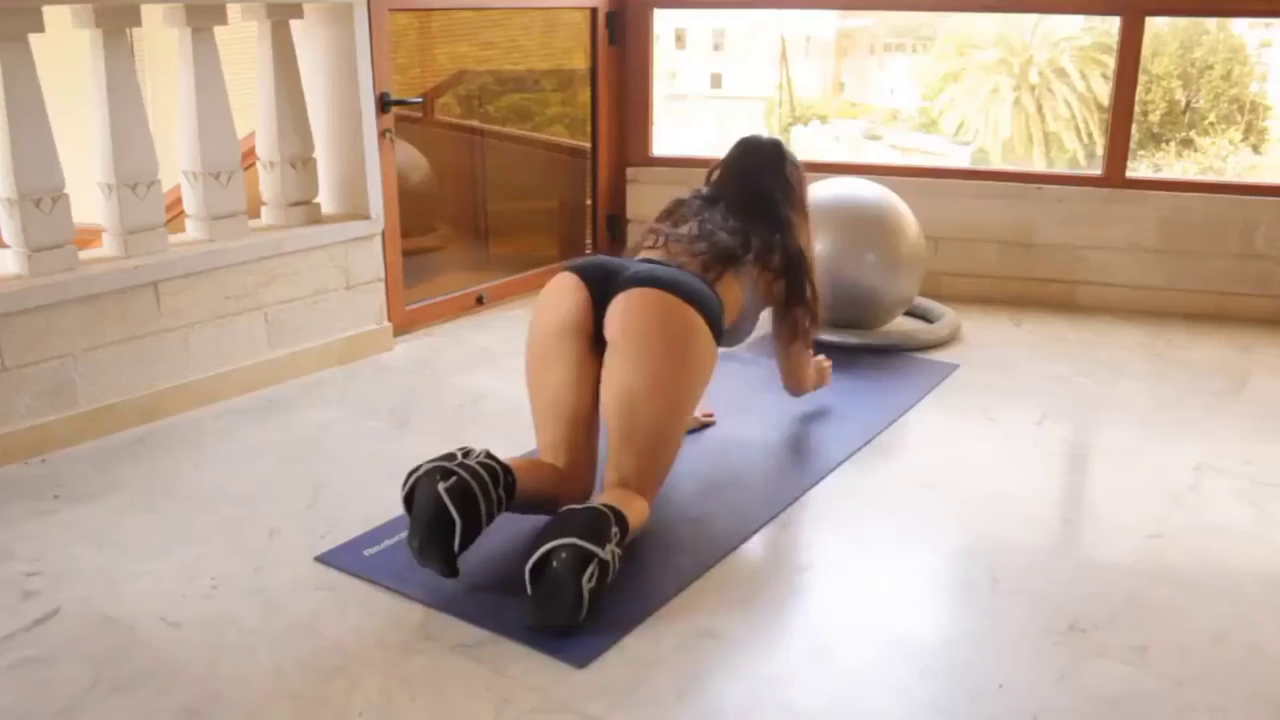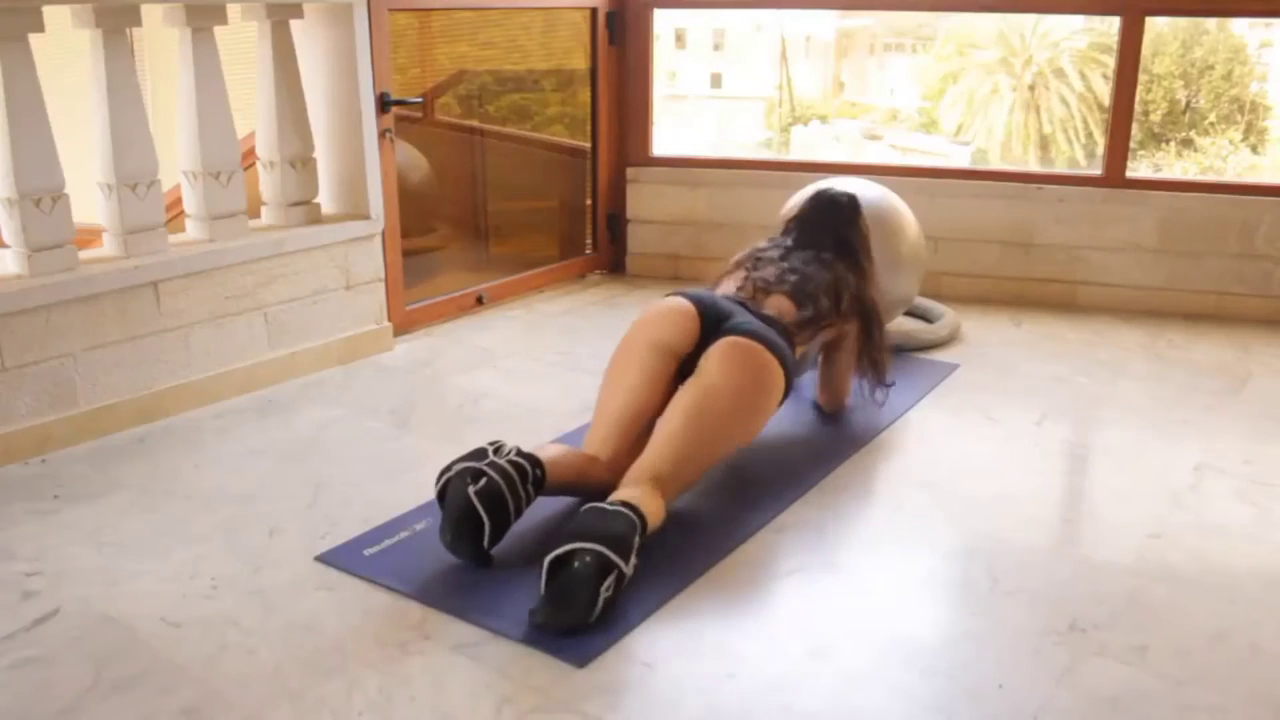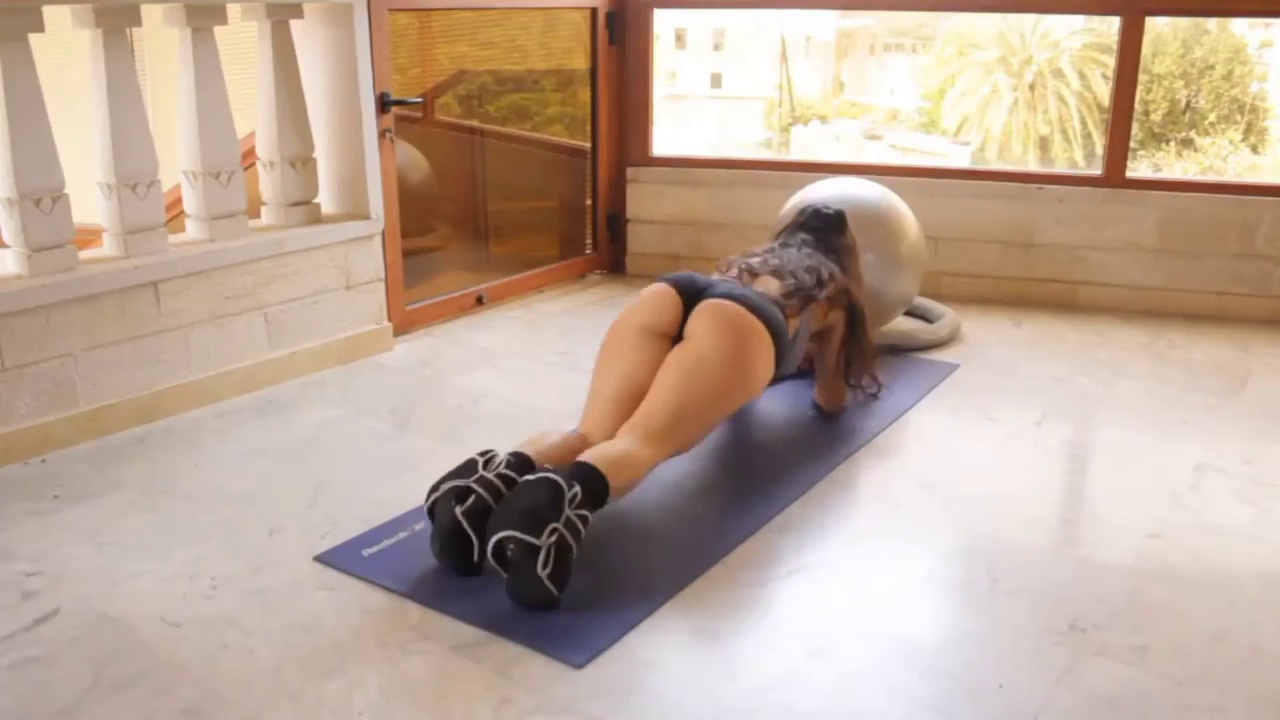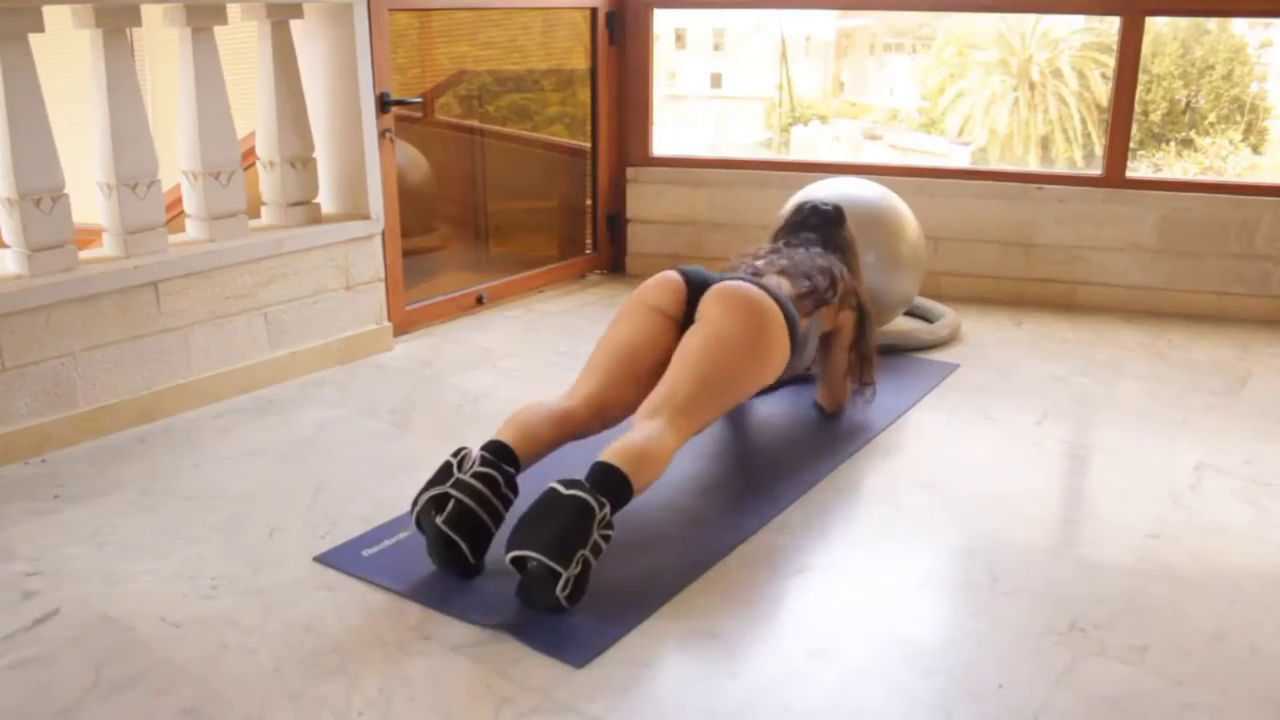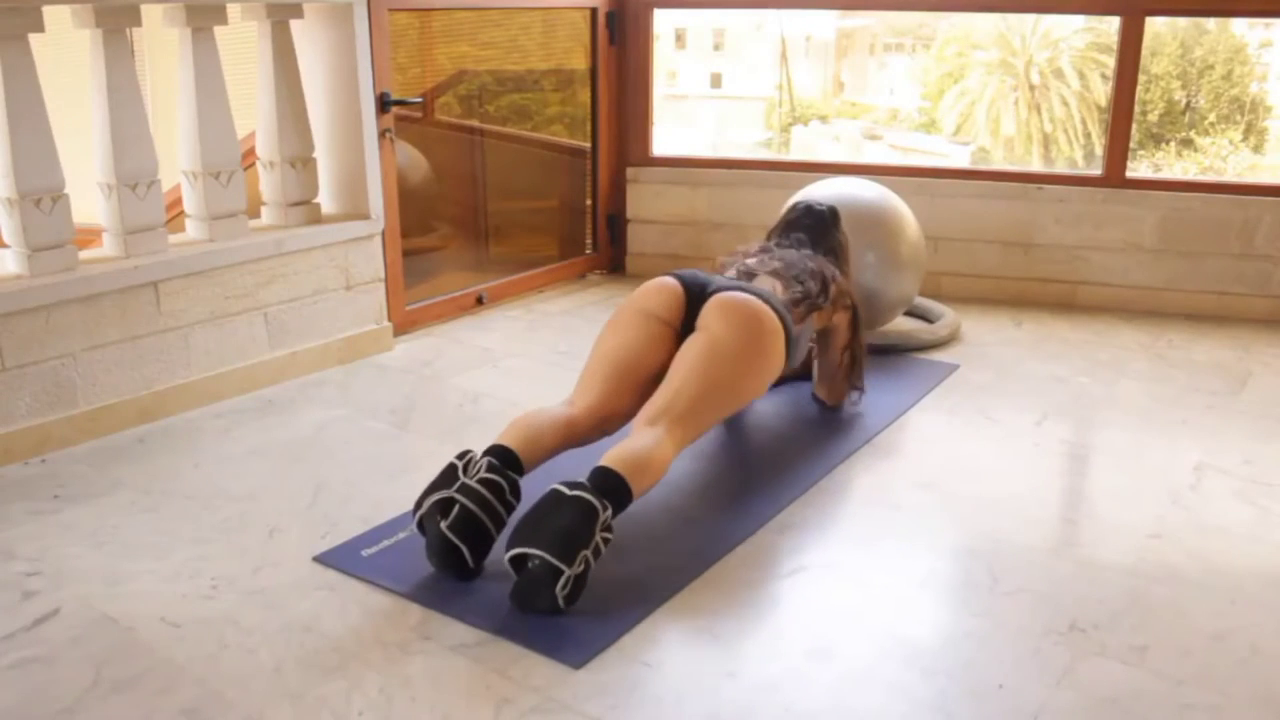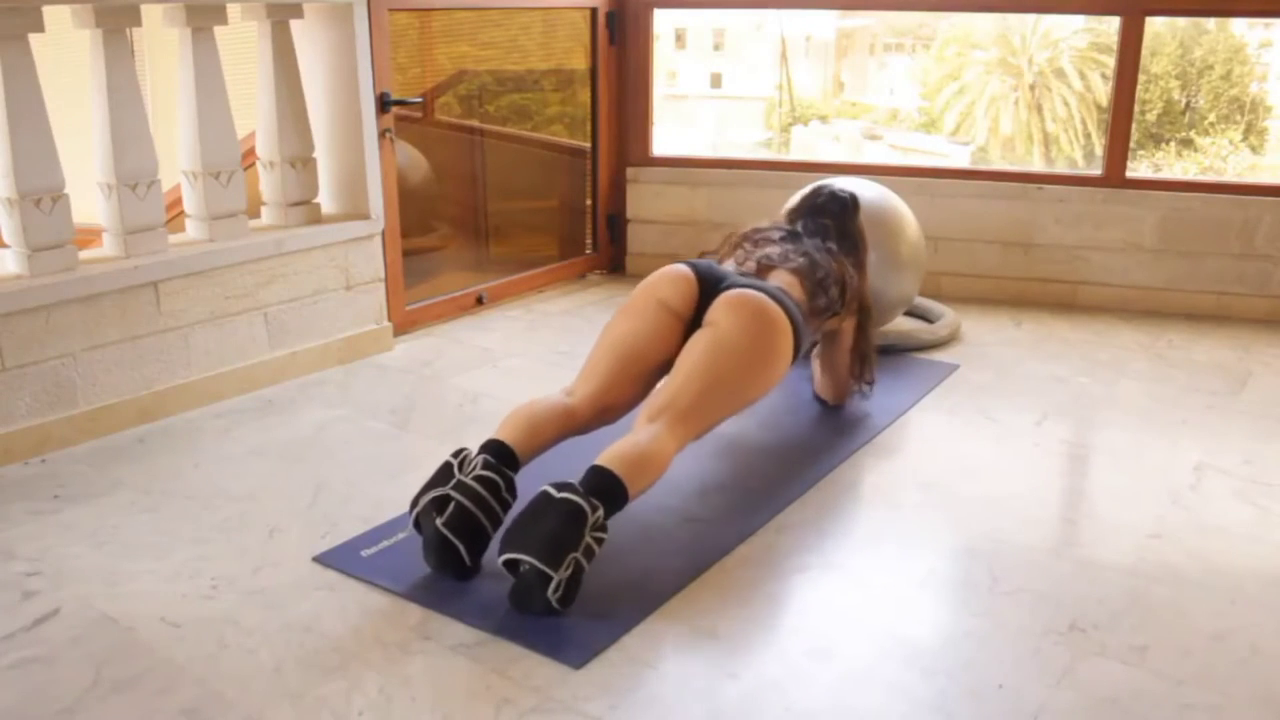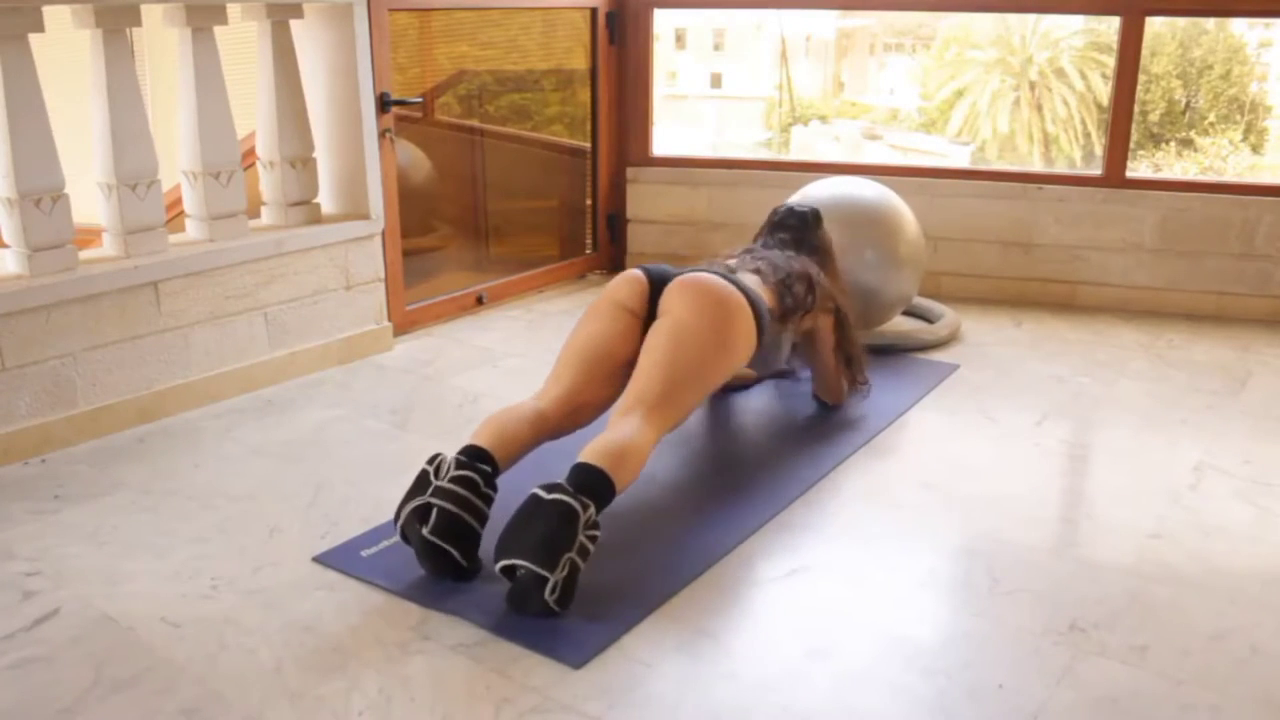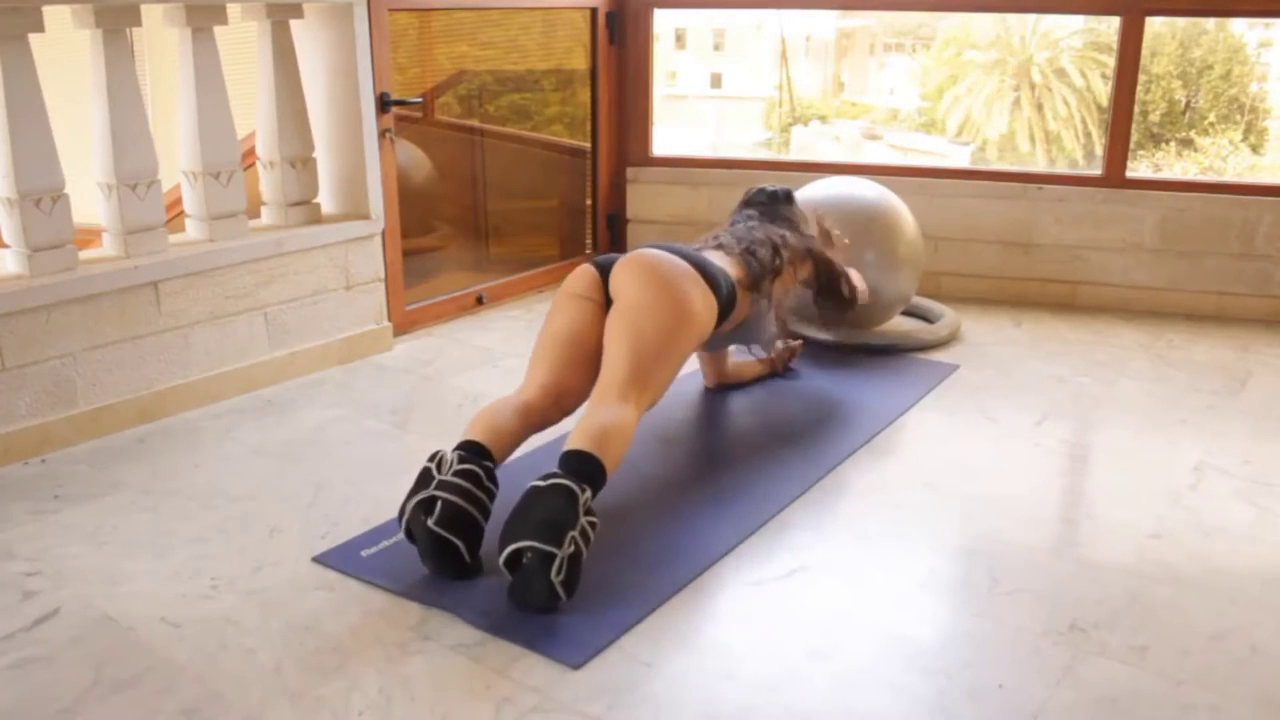
dt=0.5s
person 1, frame 1
left shoulder: (683, 212)
right shoulder: (780, 255)
right elbow: (796, 382)
left wrist: (667, 410)
right wrist: (817, 375)
left hip: (573, 283)
right hip: (664, 309)
left knee: (564, 476)
right knee: (630, 491)
left ankle: (480, 478)
right ankle: (595, 533)
person 1, frame 2
left shoulder: (756, 254)
right shoulder: (849, 296)
right elbow: (832, 401)
left hip: (680, 309)
right hip: (753, 354)
left knee: (597, 464)
right knee: (643, 486)
left ankle: (516, 469)
right ankle: (611, 530)
person 1, frame 3
left shoulder: (750, 259)
right shoulder: (835, 289)
right elbow: (830, 400)
left wrist: (791, 357)
right wrist: (813, 358)
left hip: (668, 293)
right hip: (741, 324)
left knee: (595, 436)
right knee: (641, 442)
left ankle: (504, 474)
right ankle: (561, 497)
person 1, frame 4
left shoulder: (756, 259)
right shoulder: (841, 291)
left elbow: (724, 371)
right elbow: (832, 400)
left wrist: (793, 365)
right wrist: (814, 363)
left hip: (676, 284)
right hip: (749, 311)
left knee: (580, 407)
right knee: (662, 422)
left ankle: (485, 470)
right ankle: (587, 505)
person 1, frame 5
left shoulder: (747, 259)
right shoulder: (832, 288)
left elbow: (715, 377)
right elbow: (831, 394)
left wrist: (790, 366)
right wrist: (812, 362)
left hip: (673, 289)
right hip: (749, 319)
left knee: (580, 413)
right knee: (660, 430)
left ankle: (487, 474)
right ankle: (587, 507)
person 1, frame 6
left shoulder: (761, 234)
right shoulder: (843, 280)
right elbow: (834, 393)
right wrist: (817, 361)
left hip: (684, 278)
right hip: (759, 315)
left knee: (580, 402)
right knee: (663, 427)
left ankle: (484, 472)
right ankle: (582, 507)
person 1, frame 7
left shoulder: (735, 261)
right shoulder: (814, 287)
left elbow: (706, 370)
right elbow: (832, 394)
left wrist: (760, 366)
left hip: (641, 280)
right hip: (707, 301)
left knee: (552, 405)
right knee: (639, 420)
left ankle: (465, 473)
right ankle: (571, 505)
person 1, frame 8
left shoulder: (715, 249)
right shoulder: (792, 253)
left elbow: (715, 374)
right elbow: (849, 290)
left wrist: (768, 362)
right wrist: (834, 261)
left hip: (596, 272)
right hip: (662, 277)
left knee: (535, 398)
right knee: (619, 403)
left ankle: (463, 469)
right ankle: (565, 494)
